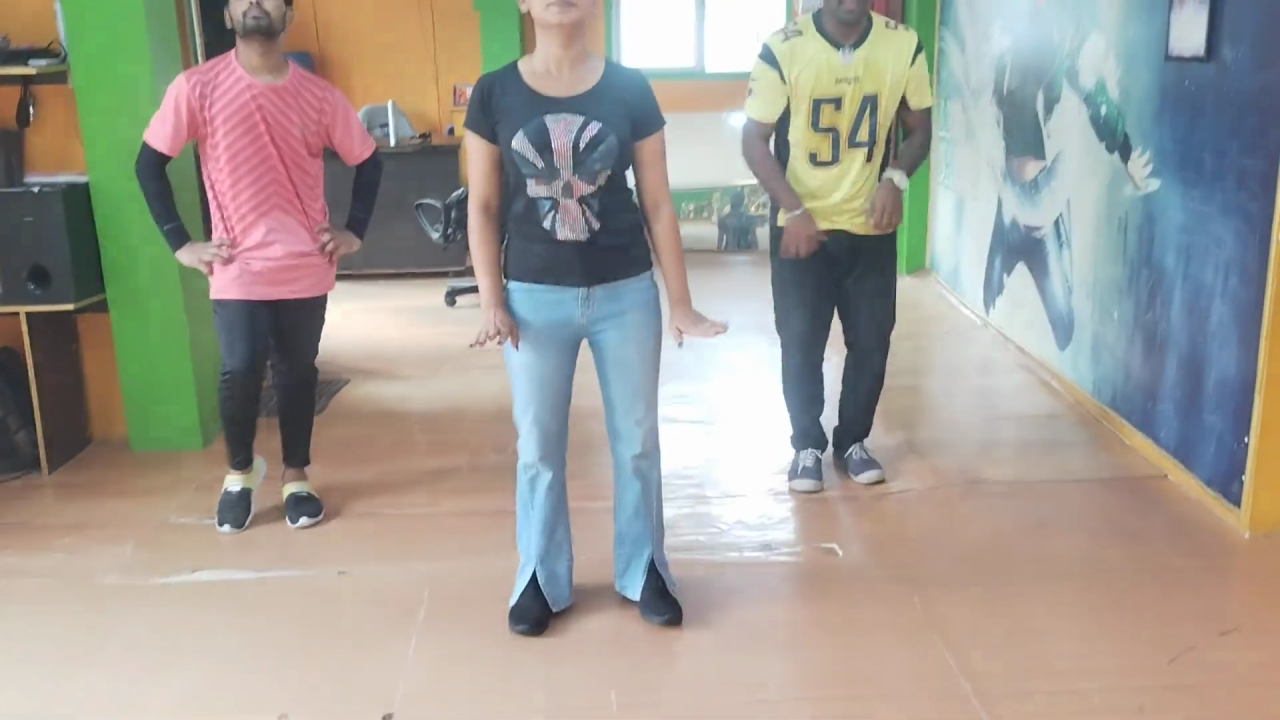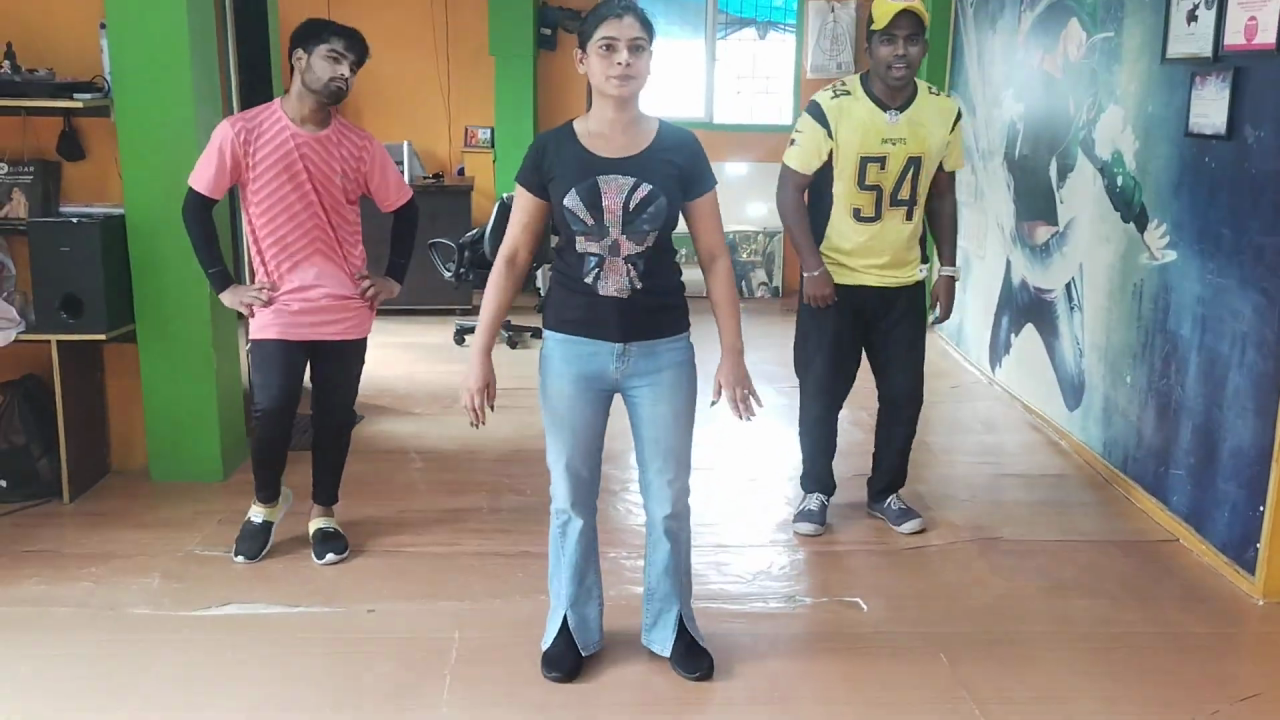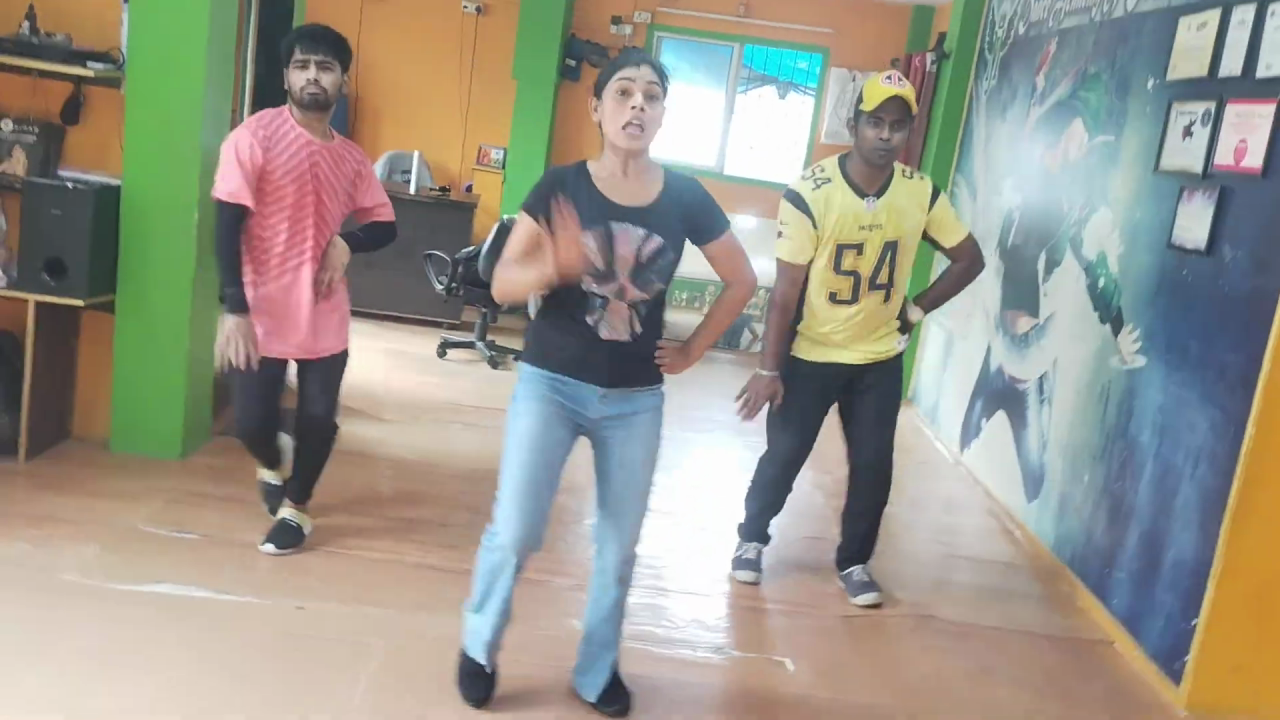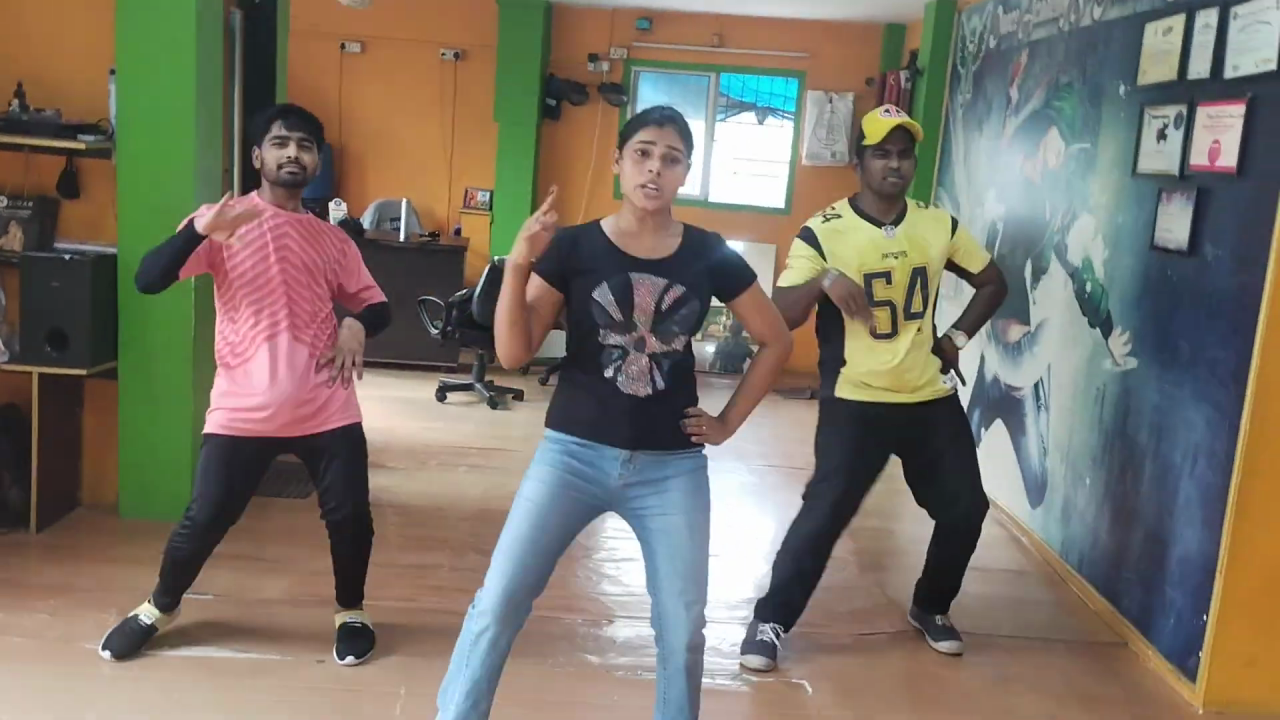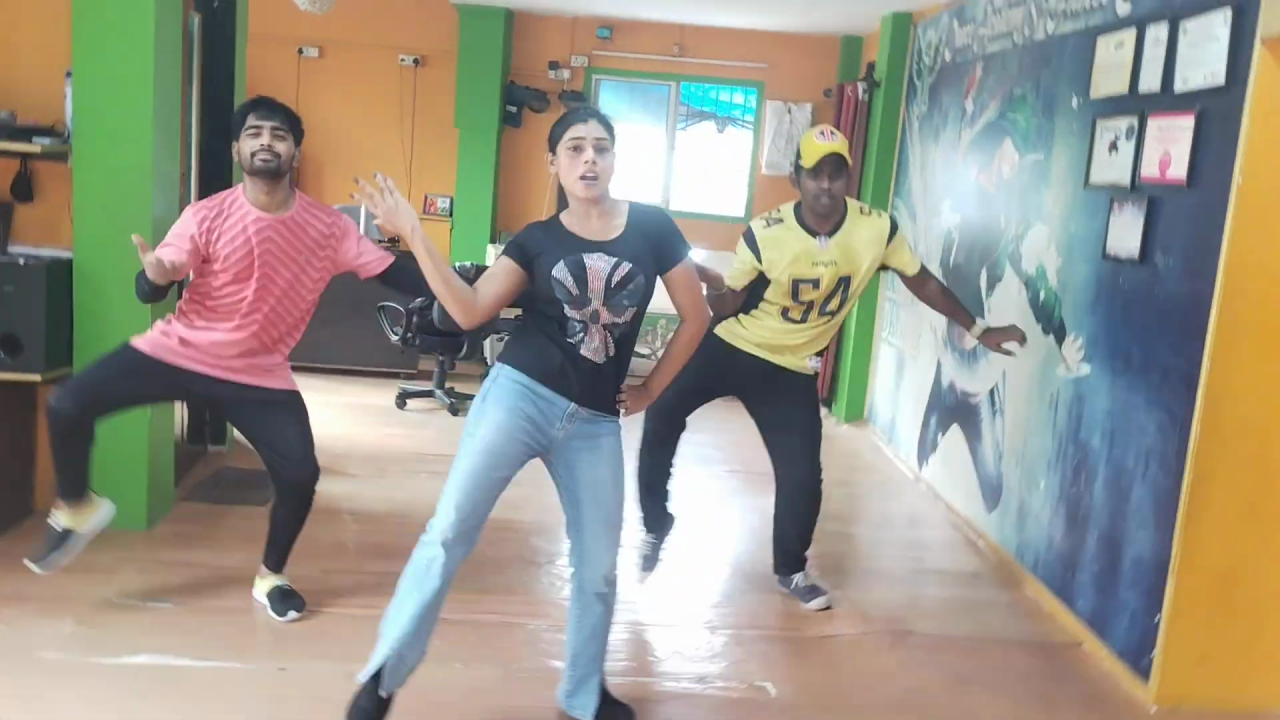
dt=1s
person 1, frame 1
left shoulder: (630, 88)
right shoulder: (495, 92)
left elbow: (656, 201)
right elbow: (483, 206)
left wrist: (679, 299)
right wrist: (492, 302)
left hip: (625, 292)
right hip: (536, 296)
left knee: (636, 437)
right knee: (539, 446)
left ankle: (643, 570)
right ankle: (541, 578)
person 1, frame 2
left shoulder: (680, 148)
right shoulder: (550, 150)
left elbow: (714, 256)
right elbow: (514, 255)
left wrist: (732, 354)
right wrist: (480, 351)
left hip: (661, 350)
right hip: (573, 349)
left knee: (668, 498)
right knee: (571, 496)
left ankle: (671, 625)
right ankle: (572, 626)
person 1, frame 3
left shoulder: (685, 196)
right shoulder: (561, 187)
left elbow: (742, 282)
right elbow: (503, 286)
left wrist: (692, 352)
right wrist: (553, 262)
left hip: (635, 398)
right hip: (552, 382)
left knee: (618, 546)
right knee: (514, 531)
right ankle: (479, 644)
person 1, frame 4
left shoulder: (709, 255)
right shoulder: (572, 246)
left elbow: (775, 339)
right elbow: (512, 353)
left wrist: (728, 422)
right wrist: (518, 264)
left hip: (671, 466)
right hip: (575, 454)
left knee: (683, 628)
right knee: (499, 603)
person 1, frame 5
left shoulder: (653, 227)
right shoulder: (536, 239)
left elbow: (696, 313)
right elbow: (471, 312)
left wrist: (651, 391)
right wrist: (415, 234)
left hip: (594, 421)
right hip: (520, 395)
left knee: (599, 567)
right knee: (450, 531)
person 2, frame 1
left shoulder: (319, 95)
right shoulder: (197, 87)
left elbow: (367, 160)
right elbow: (149, 163)
left wrist: (355, 231)
right wrist: (181, 243)
left hip: (306, 263)
right hip: (239, 263)
left knee: (298, 369)
right knee: (241, 369)
left ankle: (296, 476)
right ankle: (240, 471)
person 2, frame 2
left shoulder: (359, 145)
right shoulder: (241, 133)
left elbow: (403, 208)
right elbow: (196, 206)
left wrist: (394, 278)
right wrist: (224, 286)
left hip: (346, 306)
right hip: (279, 305)
left knee: (335, 414)
right knee: (272, 410)
left ankle: (323, 514)
right ankle: (266, 505)
person 2, frame 3
left shoulder: (352, 159)
right shoulder: (254, 137)
left elbow: (384, 223)
right elbow: (229, 225)
left wrist: (346, 243)
right wrist: (234, 309)
left hip: (322, 313)
right hip: (259, 313)
left knee: (318, 419)
right knee: (252, 420)
left ankle: (297, 507)
right ankle: (272, 463)
person 2, frame 4
left shoulder: (334, 240)
right shoulder: (220, 222)
left elbow: (376, 305)
right elbow: (148, 280)
left wrist: (357, 325)
right wrist: (198, 229)
left hip: (327, 404)
right hip: (244, 403)
left knee: (350, 514)
right knee: (206, 518)
left ankle: (351, 610)
right ankle: (158, 608)
person 2, frame 5
left shoulder: (326, 225)
right shoulder: (205, 216)
left elbow: (389, 270)
right elbow: (150, 292)
right wrist: (155, 274)
left hip: (260, 371)
right hip: (181, 348)
left knee: (300, 475)
right knee: (68, 402)
left ankle: (271, 576)
right ankle: (76, 508)
person 3, frame 1
left shoulder: (903, 44)
right shoulder: (783, 49)
left elbow: (920, 129)
right elbow: (754, 140)
left wrist: (894, 180)
right wrist: (793, 211)
left hip: (872, 227)
right hip: (803, 226)
left knee: (871, 341)
right knee: (801, 339)
left ankle: (852, 440)
right ankle: (807, 444)
person 3, frame 2
left shoulder: (943, 111)
right shoulder: (828, 108)
left elbow: (941, 193)
right elbow: (790, 191)
left wrist: (948, 268)
right wrist: (812, 269)
left hip: (903, 284)
right hip: (834, 281)
left knee: (904, 394)
right knee: (821, 392)
left ankle: (885, 491)
right ankle: (816, 490)
person 3, frame 3
left shoulder: (921, 192)
right shoulder: (810, 193)
left elbow: (970, 258)
right elbow: (786, 290)
left wrist: (916, 308)
right wrist: (768, 369)
left hip: (878, 358)
right hip: (808, 353)
left knee: (874, 466)
right knee: (783, 456)
left ankle: (853, 562)
right ankle: (752, 538)
person 3, frame 4
left shoulder: (939, 223)
right shoulder: (822, 233)
left elbow: (992, 282)
right elbow: (781, 315)
left wrist: (958, 336)
right wrist: (823, 284)
left hip: (931, 397)
right hip: (856, 398)
left knee: (965, 510)
right knee: (826, 509)
left ankle: (931, 607)
right ankle: (771, 619)
person 3, frame 5
left shoulder: (877, 228)
right shoulder: (764, 232)
left elbow: (922, 281)
right elbow: (719, 301)
left wrist: (977, 329)
right wrist: (712, 283)
left hip: (791, 370)
right hip: (730, 346)
left knee: (802, 477)
right knee: (661, 418)
left ankle: (791, 570)
right ankle: (656, 526)
person 4, frame 1
left shoulder: (1069, 32)
left elbow: (1099, 99)
left wrist: (1128, 159)
left hip: (1046, 190)
right hip: (1012, 188)
left knee: (1061, 314)
right knee: (992, 300)
person 4, frame 2
left shoulder: (1088, 97)
right shoulder: (1025, 90)
left elbow: (1114, 169)
left wrist: (1144, 227)
left hip: (1058, 255)
right hip: (1021, 251)
left knee: (1071, 378)
right knee: (998, 364)
person 4, frame 3
left shoulder: (1084, 201)
right shoulder: (1031, 178)
left elbow: (1099, 273)
left wrist: (1118, 331)
left hip: (1036, 343)
right hip: (1004, 333)
left knee: (1031, 456)
right knee: (969, 435)
person 4, frame 4
left shoulder: (1068, 213)
right shoulder: (1009, 192)
left elbow: (1087, 278)
left wrist: (1109, 334)
left hip: (1030, 355)
right hip: (995, 348)
left knee: (1033, 470)
right knee: (968, 438)
person 4, frame 5
left shoulder: (1021, 222)
right shoulder: (965, 204)
left elbow: (1040, 286)
left wrist: (1063, 341)
left hip: (984, 364)
right hip: (951, 354)
left knee: (988, 470)
right knee: (925, 452)
